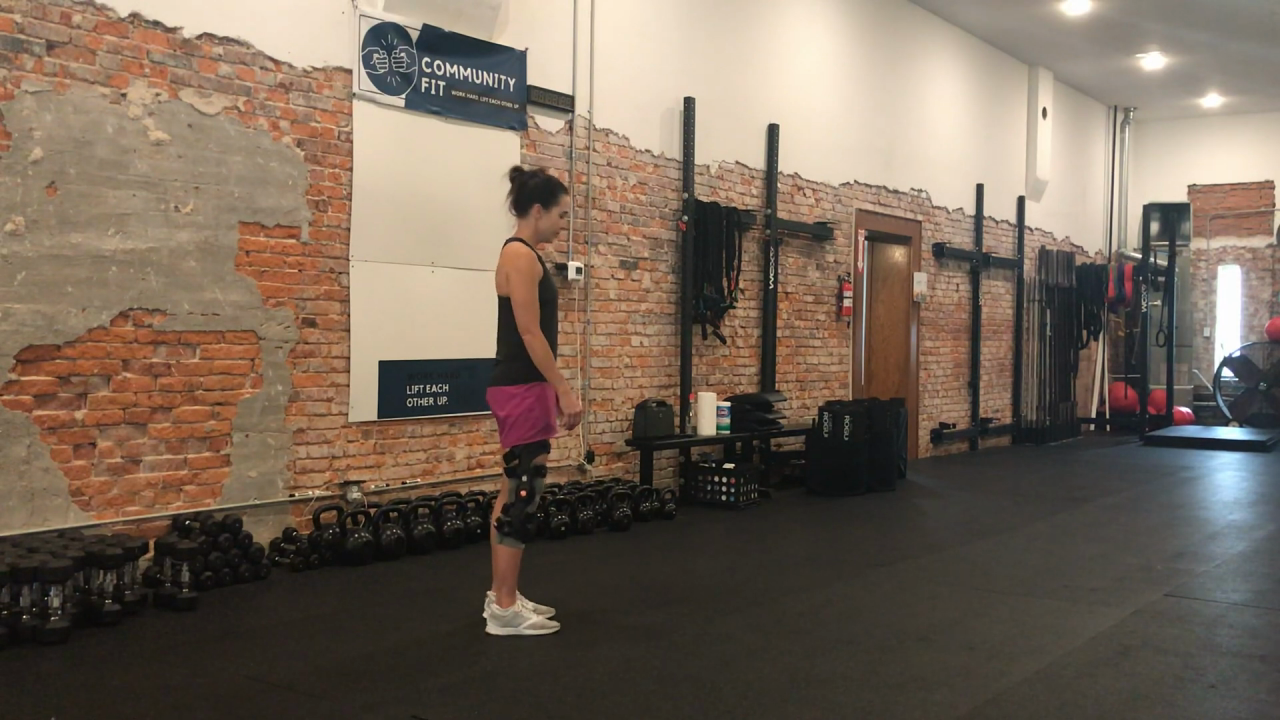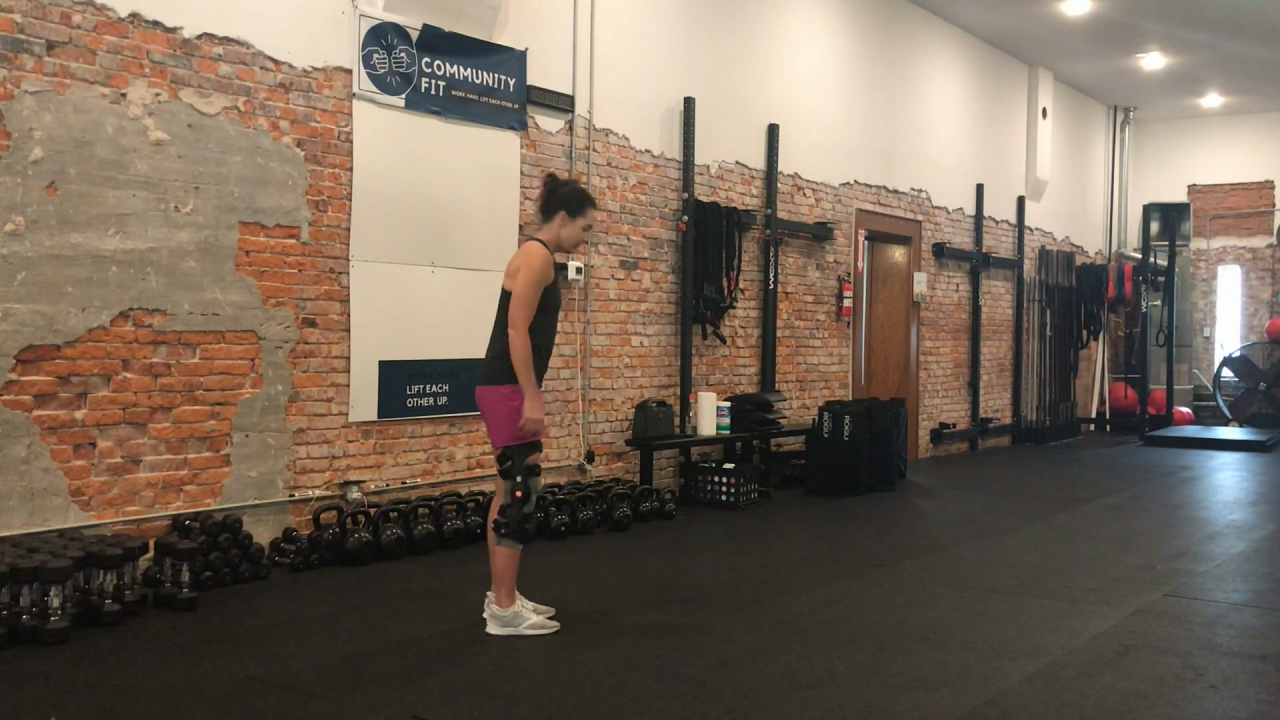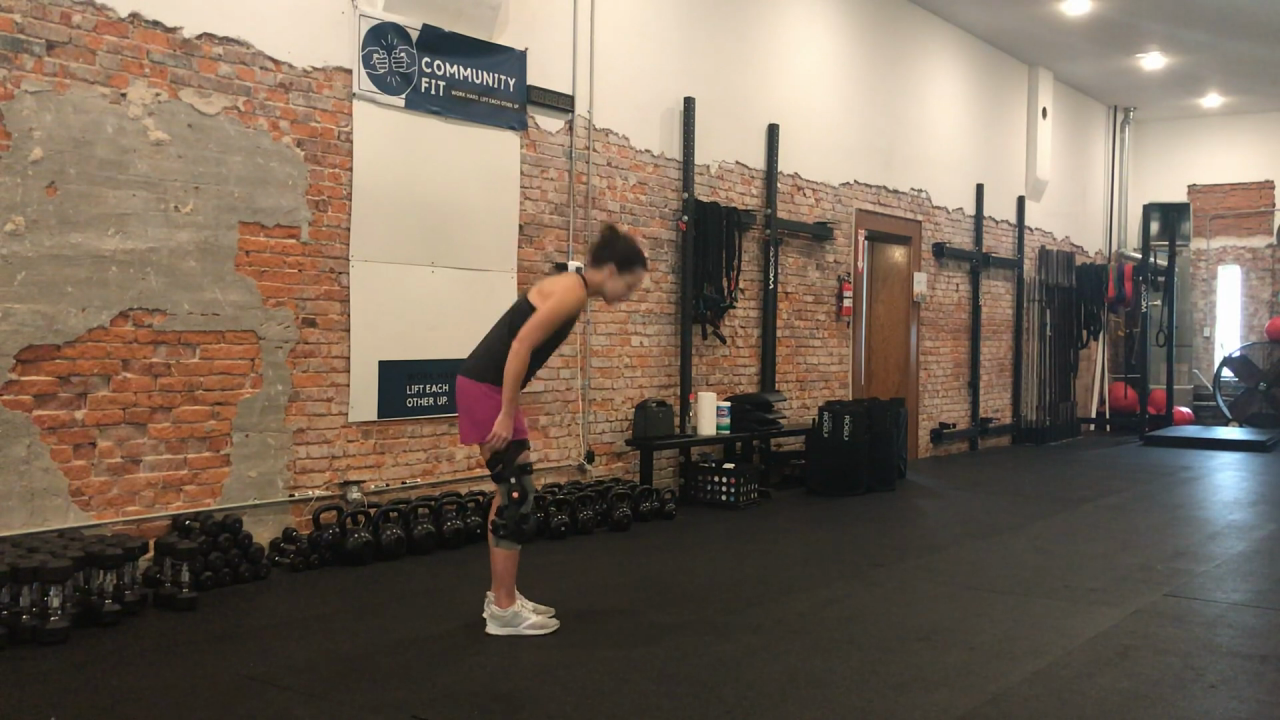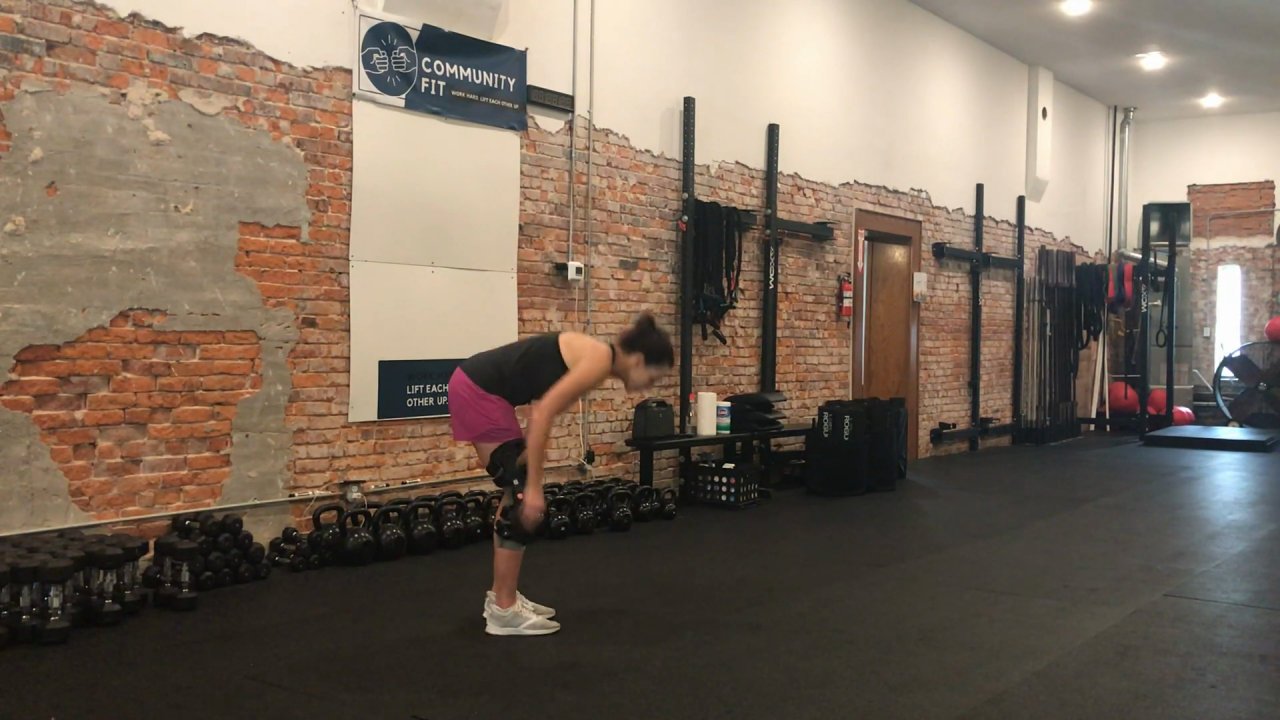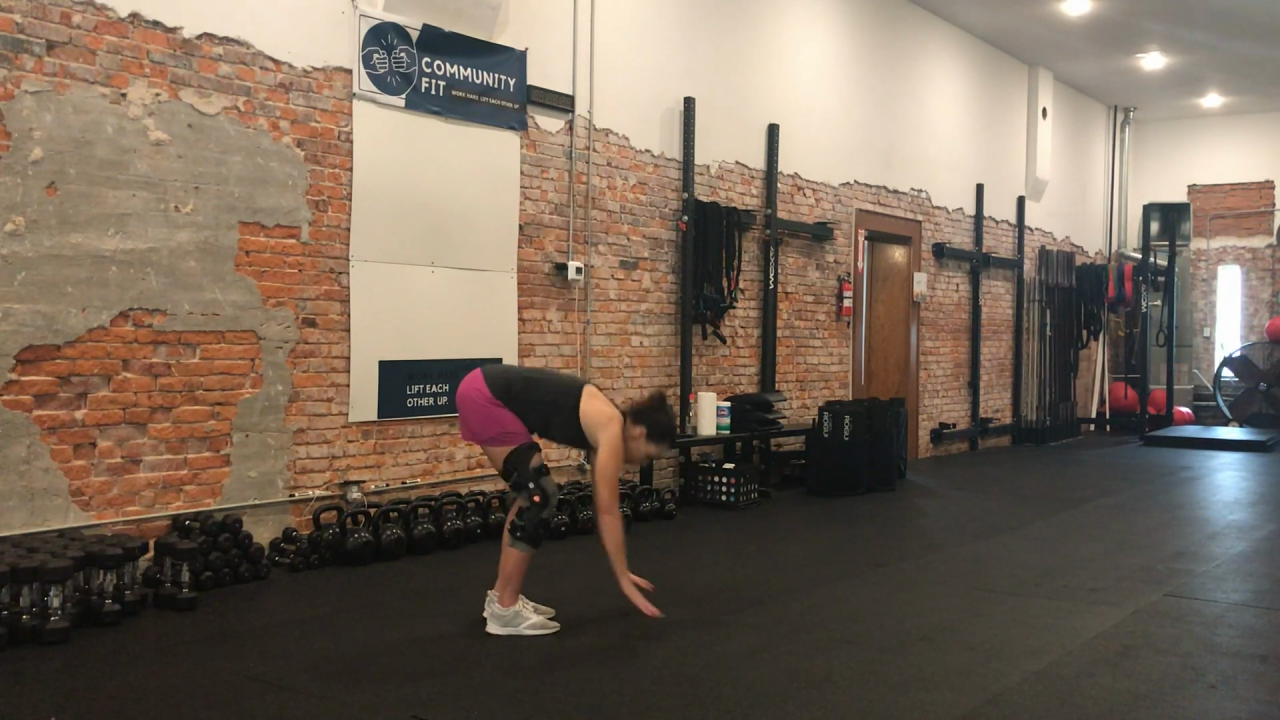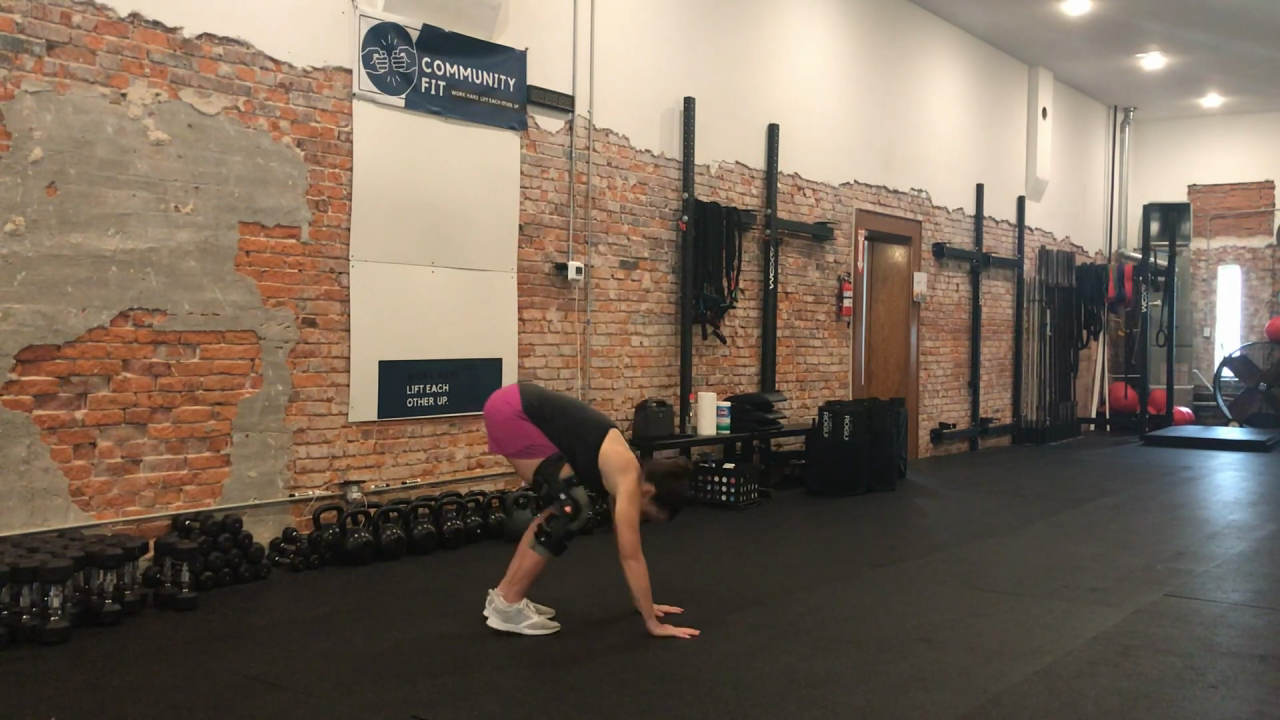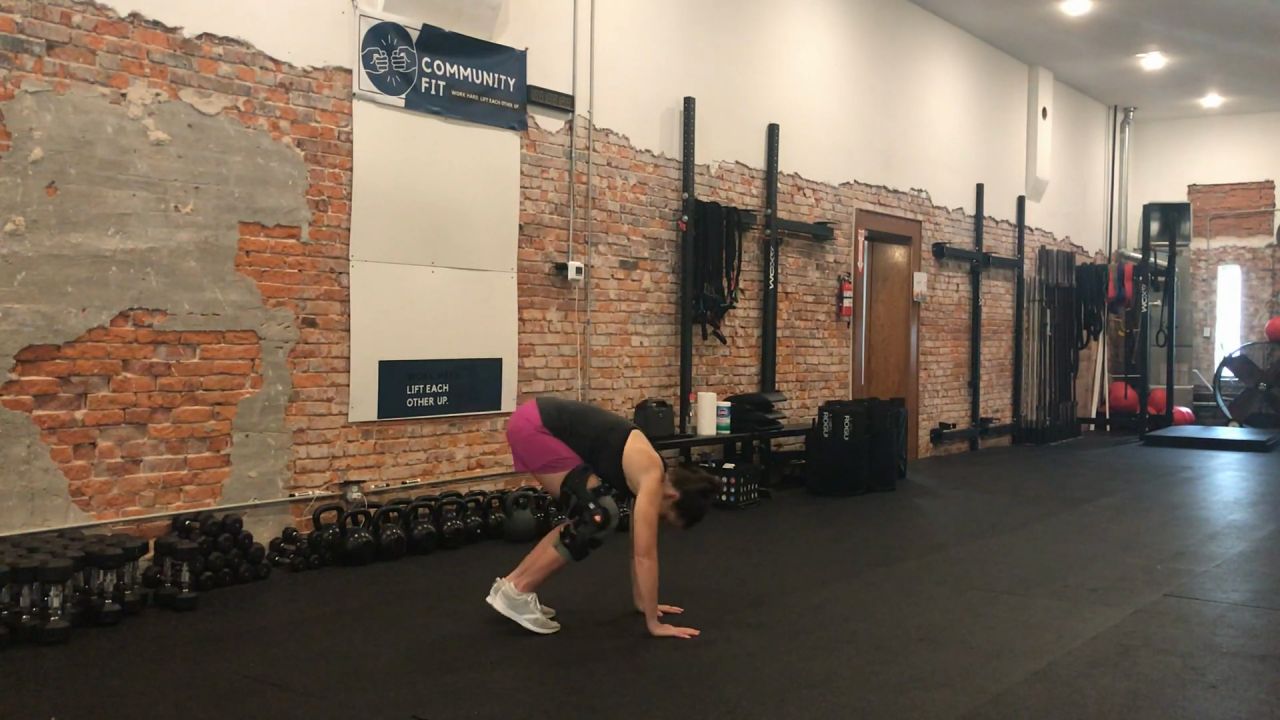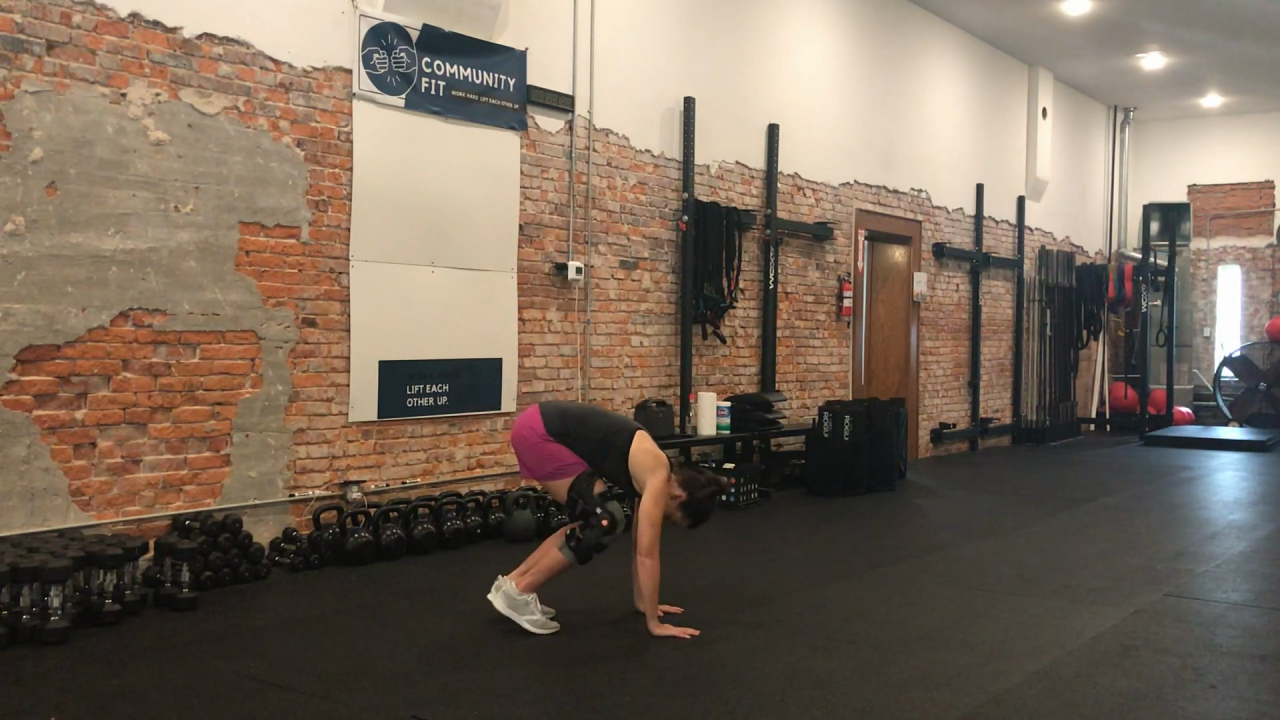
dt=0.3s
person 1, frame 1
left shoulder: (524, 255)
right shoulder: (520, 254)
right elbow: (530, 332)
left wrist: (557, 388)
right wrist: (565, 391)
left hip: (521, 388)
right hip: (521, 389)
left knee: (514, 492)
right knee: (524, 493)
left ankle: (501, 596)
right ankle: (505, 609)
person 1, frame 2
left shoulder: (537, 255)
right shoulder: (537, 255)
right elbow: (517, 330)
right wrist: (531, 397)
left hip: (510, 387)
right hip: (509, 389)
left knee: (513, 491)
right knee: (520, 493)
left ankle: (502, 597)
right ankle: (504, 610)
person 1, frame 3
left shoulder: (571, 287)
right shoulder: (573, 292)
right elbow: (520, 346)
left wrist: (510, 413)
right wrist: (506, 416)
left hip: (485, 384)
right hip: (485, 388)
left knee: (512, 491)
right knee: (516, 494)
left ankle: (502, 597)
right ankle: (504, 610)
person 1, frame 4
left shoulder: (595, 354)
right shoulder: (600, 362)
left elbow: (544, 410)
right elbow: (543, 412)
left wrist: (531, 484)
right wrist: (533, 486)
left hip: (476, 387)
right hip: (478, 392)
left knee: (521, 496)
right knee: (522, 495)
left ankle: (502, 595)
right ankle: (504, 610)
person 1, frame 5
left shoulder: (605, 423)
right shoulder: (612, 430)
left elbow: (605, 507)
right elbow: (608, 512)
left wrist: (623, 571)
right wrist: (624, 580)
left hip: (484, 393)
right hip: (484, 397)
left knee: (531, 496)
right knee: (539, 496)
left ankle: (504, 596)
right ankle: (504, 610)
person 1, frame 6
left shoulder: (625, 469)
right shoulder: (628, 478)
left elbow: (628, 551)
right elbow: (631, 556)
left wrist: (644, 604)
right wrist: (652, 623)
left hip: (515, 409)
right hip: (513, 411)
left knee: (562, 506)
right knee: (570, 507)
left ankle: (507, 595)
right ankle: (508, 605)
person 1, frame 7
left shoulder: (645, 473)
right shoulder: (652, 477)
left elbow: (638, 545)
right elbow: (644, 553)
left wrist: (641, 600)
right wrist: (654, 623)
left hip: (540, 424)
right hip: (535, 425)
left knee: (589, 520)
right knee: (600, 516)
left ankle: (512, 583)
right ankle: (517, 592)
person 1, frame 8
left shoulder: (649, 475)
right shoulder: (658, 478)
left elbow: (639, 546)
right elbow: (647, 554)
left wrist: (641, 601)
right wrist: (654, 623)
left hip: (541, 429)
right hip: (540, 431)
left knee: (594, 523)
right knee: (606, 521)
left ankle: (513, 582)
right ankle: (518, 592)
